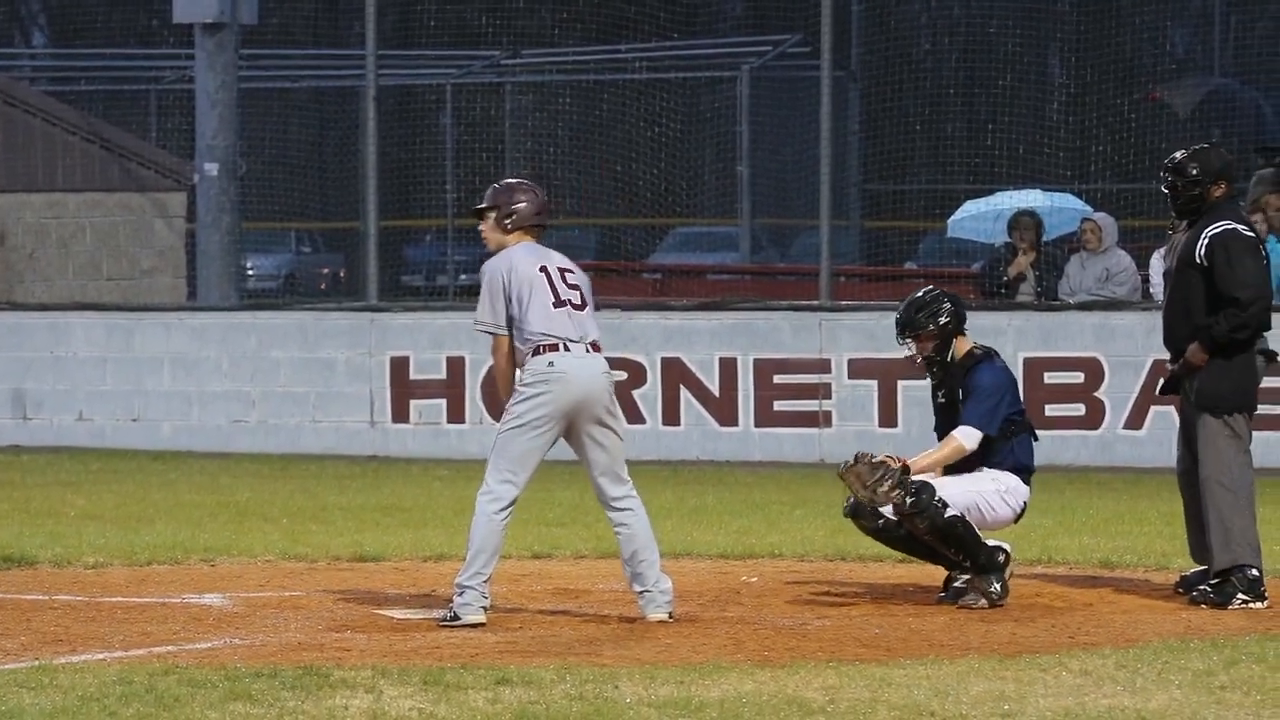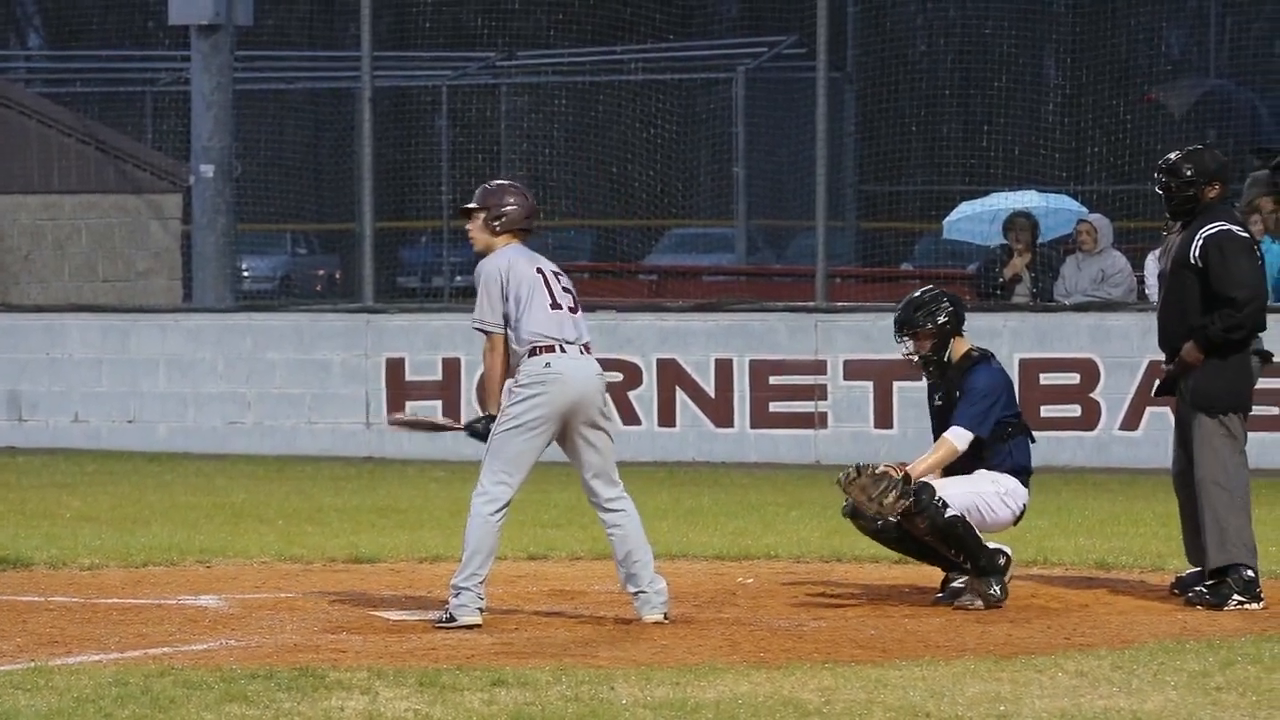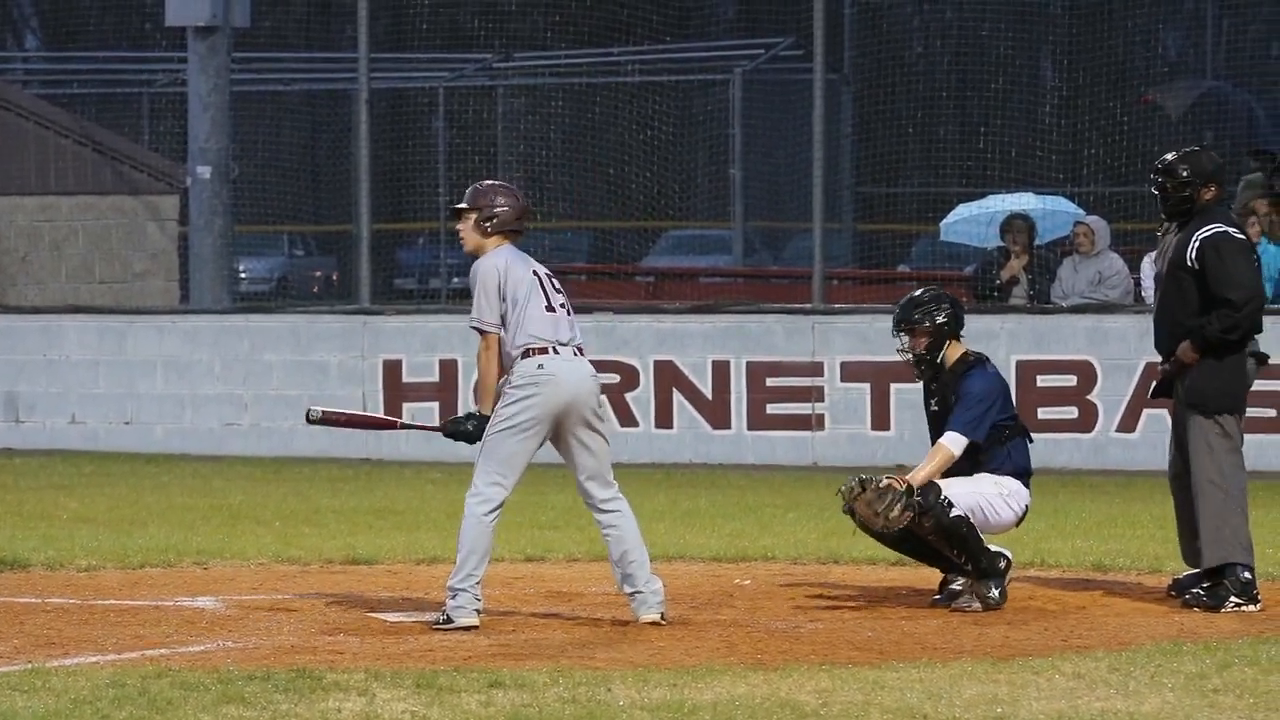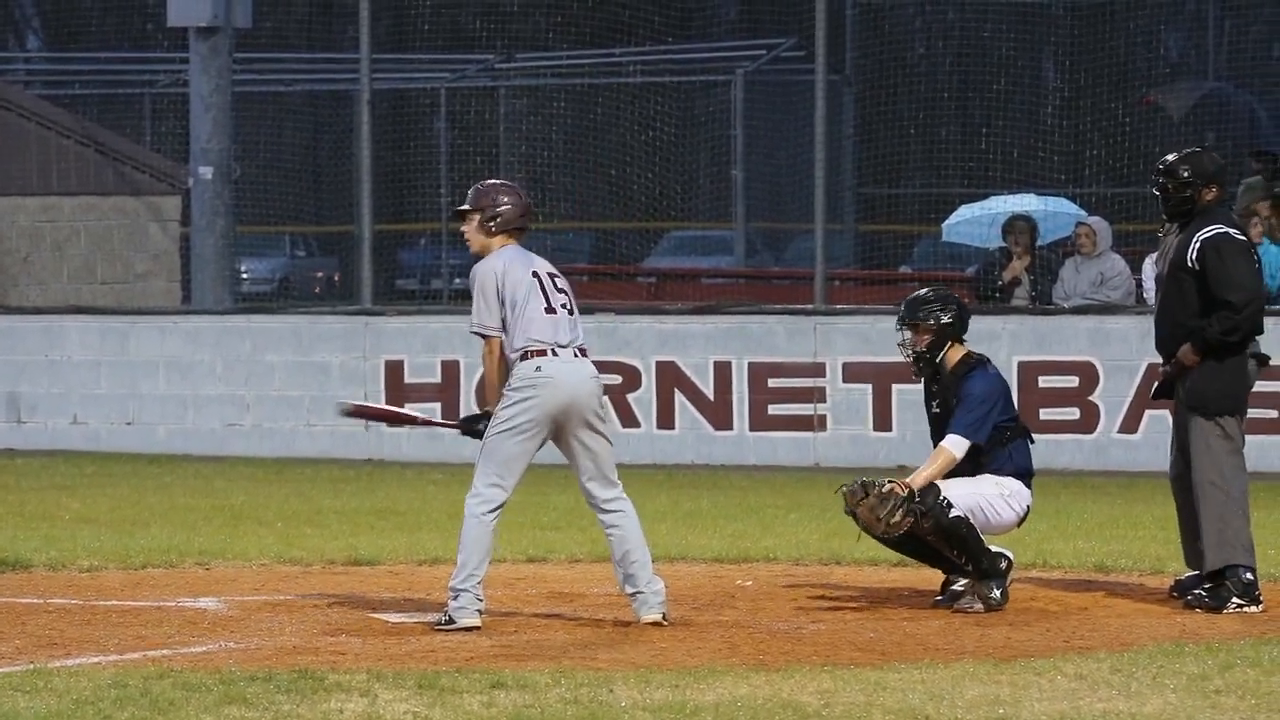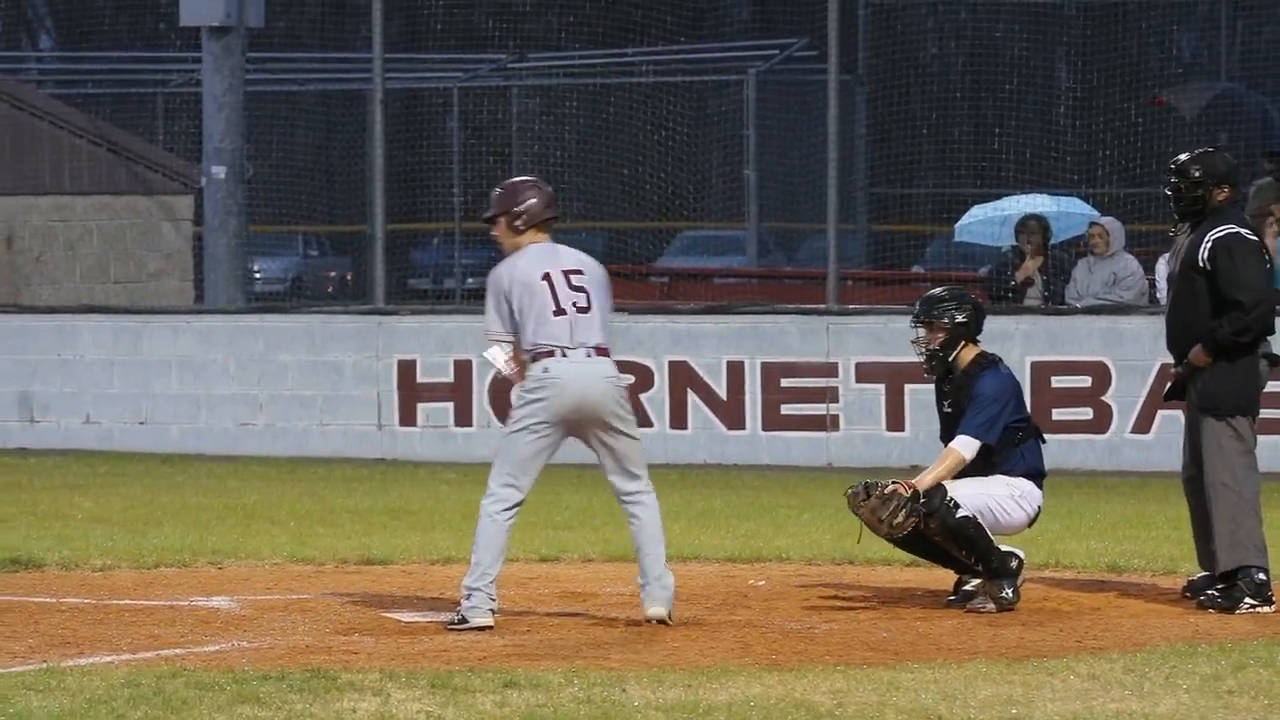
dt=0.2s
person 1, frame 1
left shoulder: (1228, 233)
right shoulder: (1198, 230)
left elbow: (1252, 304)
left wrist: (1205, 345)
left hip: (1224, 371)
right hip: (1199, 372)
left knee: (1223, 468)
right knee: (1193, 469)
left ankle: (1246, 576)
right ankle: (1217, 565)
person 1, frame 2
left shoulder: (1222, 234)
right shoulder: (1188, 231)
left elbow: (1247, 304)
left wrist: (1199, 344)
left hip: (1219, 372)
right hip: (1194, 372)
left knee: (1218, 470)
right knee: (1189, 470)
left ankle: (1241, 577)
right ankle: (1211, 565)
person 1, frame 3
left shoulder: (1219, 235)
right shoulder: (1183, 232)
left elbow: (1245, 304)
left wrist: (1196, 343)
left hip: (1216, 371)
right hip: (1190, 372)
left knee: (1216, 470)
right knee: (1185, 471)
left ankle: (1239, 579)
right ankle: (1209, 566)
person 1, frame 4
left shoulder: (1219, 237)
right shoulder: (1185, 233)
left elbow: (1246, 306)
left wrist: (1198, 347)
left hip: (1216, 373)
right hip: (1191, 374)
left knee: (1217, 471)
right knee: (1186, 473)
left ankle: (1240, 579)
right ankle: (1210, 568)
person 1, frame 5
left shoulder: (1230, 237)
right shoulder: (1196, 233)
left wrist: (1208, 348)
left hip: (1228, 374)
right hip: (1202, 375)
left knee: (1229, 472)
right knee: (1198, 473)
right ankle: (1221, 569)
person 2, frame 1
left shoulder: (500, 265)
right shoulder: (571, 267)
left elbow: (503, 349)
left wrist: (510, 404)
left hip: (548, 374)
right hip: (597, 372)
left knee: (496, 494)
right knee: (620, 493)
left ankle: (470, 602)
right ankle: (656, 599)
person 2, frame 2
left shoulder: (495, 264)
right shoulder: (547, 267)
left elbow: (496, 347)
left wrist: (491, 413)
right wrist: (503, 412)
left hip: (544, 375)
right hip: (589, 373)
left knee: (491, 495)
right knee: (611, 494)
left ankle: (466, 604)
right ankle: (652, 600)
person 2, frame 3
left shoulder: (490, 265)
right shoulder: (534, 268)
left elbow: (490, 348)
left wrist: (483, 414)
right wrist: (490, 414)
left hip: (538, 377)
right hip: (582, 375)
left knee: (484, 496)
right knee: (605, 496)
left ankle: (463, 606)
right ankle: (648, 600)
person 2, frame 4
left shoulder: (489, 269)
right shoulder: (546, 267)
left elbow: (494, 352)
left wrist: (491, 410)
right wrist: (499, 408)
left hip: (536, 379)
right hip: (584, 376)
left knee: (484, 498)
right knee: (610, 497)
left ankle: (464, 606)
right ankle: (649, 601)
person 2, frame 5
left shoulder: (506, 273)
right shoulder: (589, 264)
left elbow: (516, 354)
left wrist: (525, 392)
left hip: (549, 380)
right hip: (604, 376)
left knee: (501, 498)
right knee: (636, 491)
left ankle: (478, 605)
right ankle: (657, 598)
person 3, frame 1
left shoulder: (988, 372)
right shoulder: (944, 370)
left elbow: (967, 440)
left wrist: (908, 469)
right wrist: (924, 475)
left hip: (1001, 485)
right hip: (963, 482)
left knee: (918, 501)
right knee: (865, 508)
left ankle: (989, 565)
right ankle: (964, 568)
person 3, frame 2
left shoulder: (984, 374)
right shoulder: (940, 372)
left elbow: (957, 441)
left wrist: (906, 475)
left hip: (1000, 488)
right hip: (961, 483)
left knee: (917, 500)
right knee: (864, 508)
left ankle: (990, 569)
right ankle: (962, 569)
person 3, frame 3
left shoulder: (979, 379)
right shoulder: (935, 376)
left elbow: (953, 445)
right elbow: (943, 450)
left wrist: (907, 484)
right wrist: (906, 485)
left hip: (1002, 490)
right hip: (963, 486)
left knee: (924, 500)
left ankle: (990, 572)
right ankle: (962, 571)
person 3, frame 4
left shoulder: (981, 380)
right shoulder: (935, 377)
left elbow: (955, 448)
right elbow: (945, 451)
left wrist: (909, 486)
right wrist: (908, 486)
left hip: (1005, 491)
right hip: (966, 486)
left knee: (926, 501)
left ankle: (992, 572)
right ankle: (964, 571)
person 3, frame 5
left shoulder: (992, 380)
right shoulder: (946, 376)
left elbow: (964, 450)
right elbow: (952, 452)
left wrist: (916, 487)
right wrist: (921, 484)
left hip: (1014, 491)
right hip: (976, 486)
left knee: (932, 503)
left ankle: (1001, 571)
right ankle: (974, 570)
